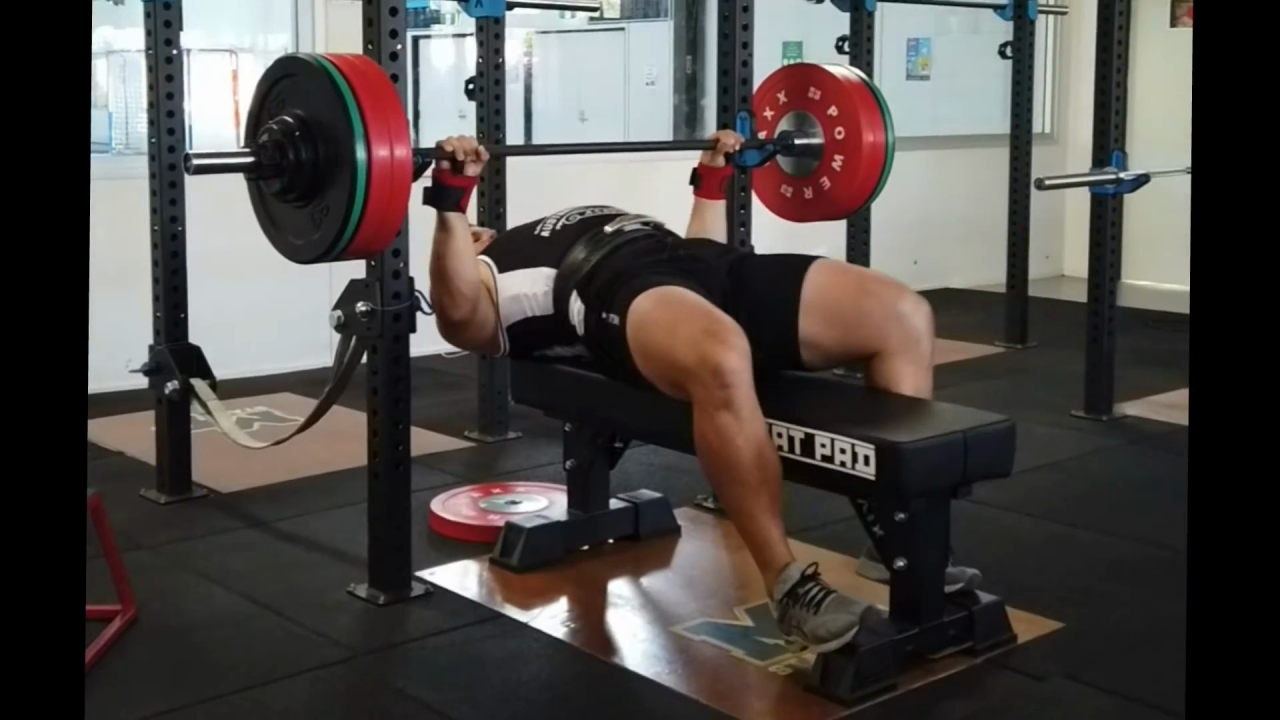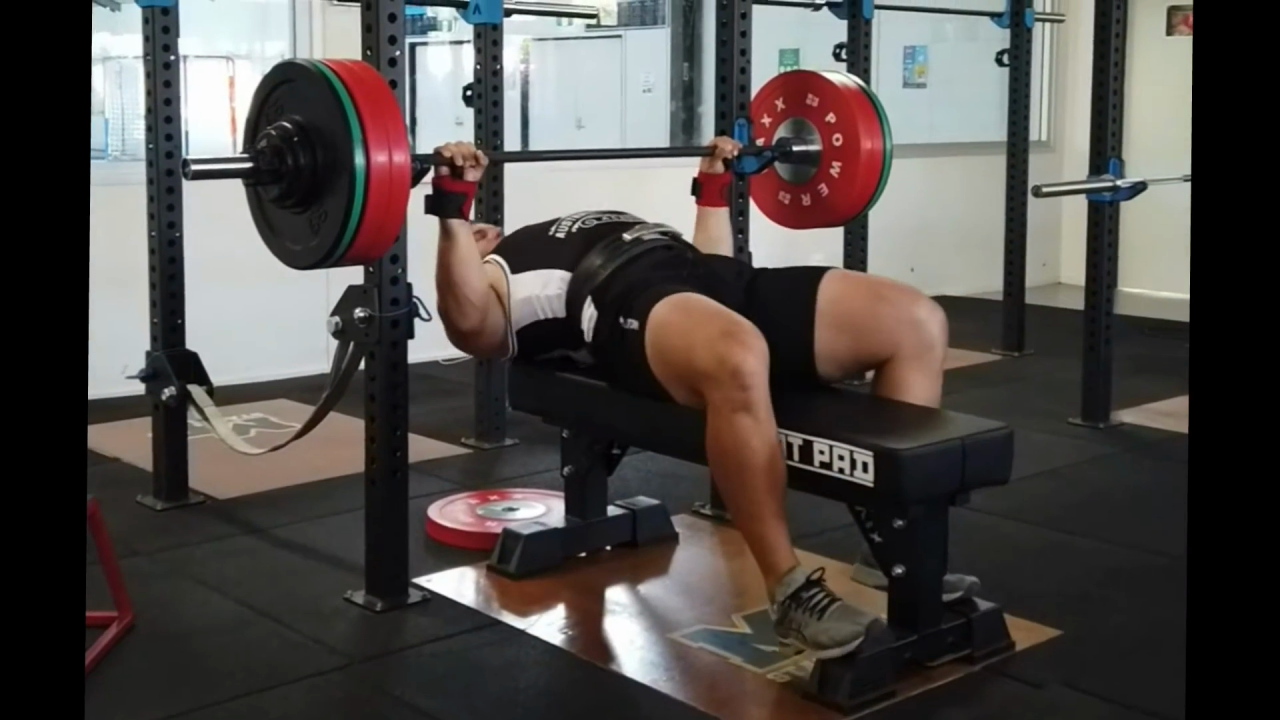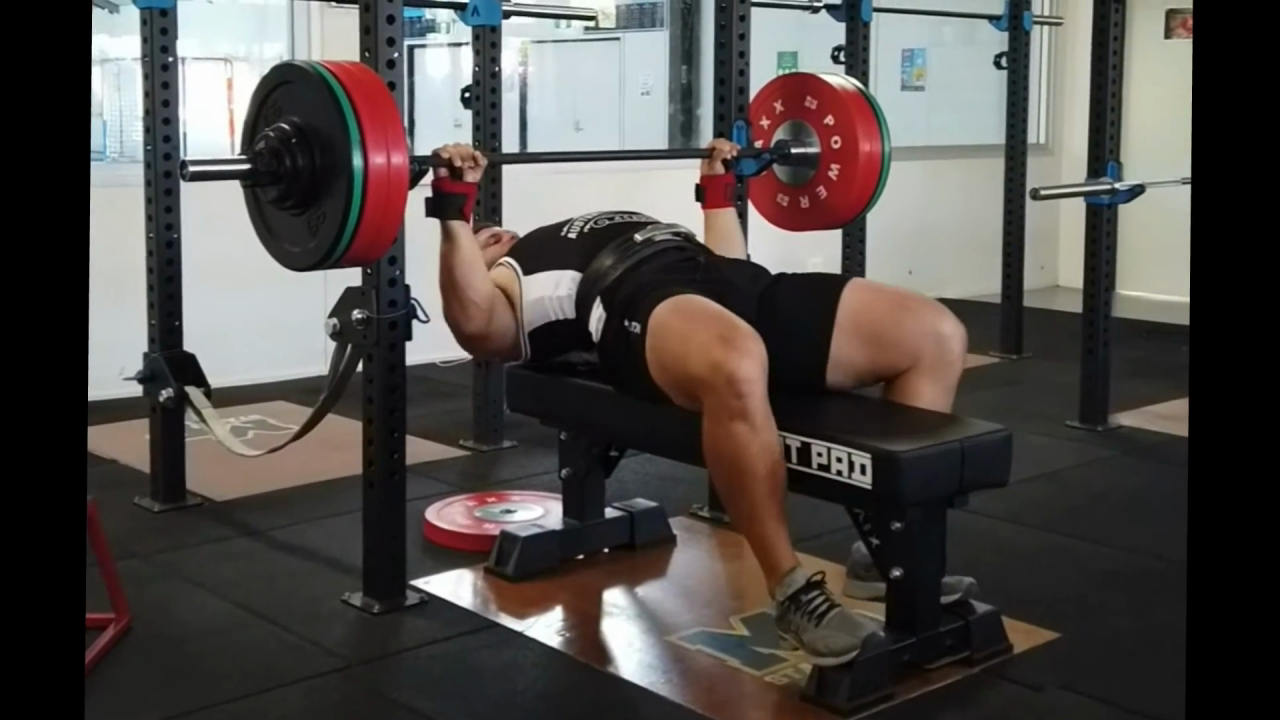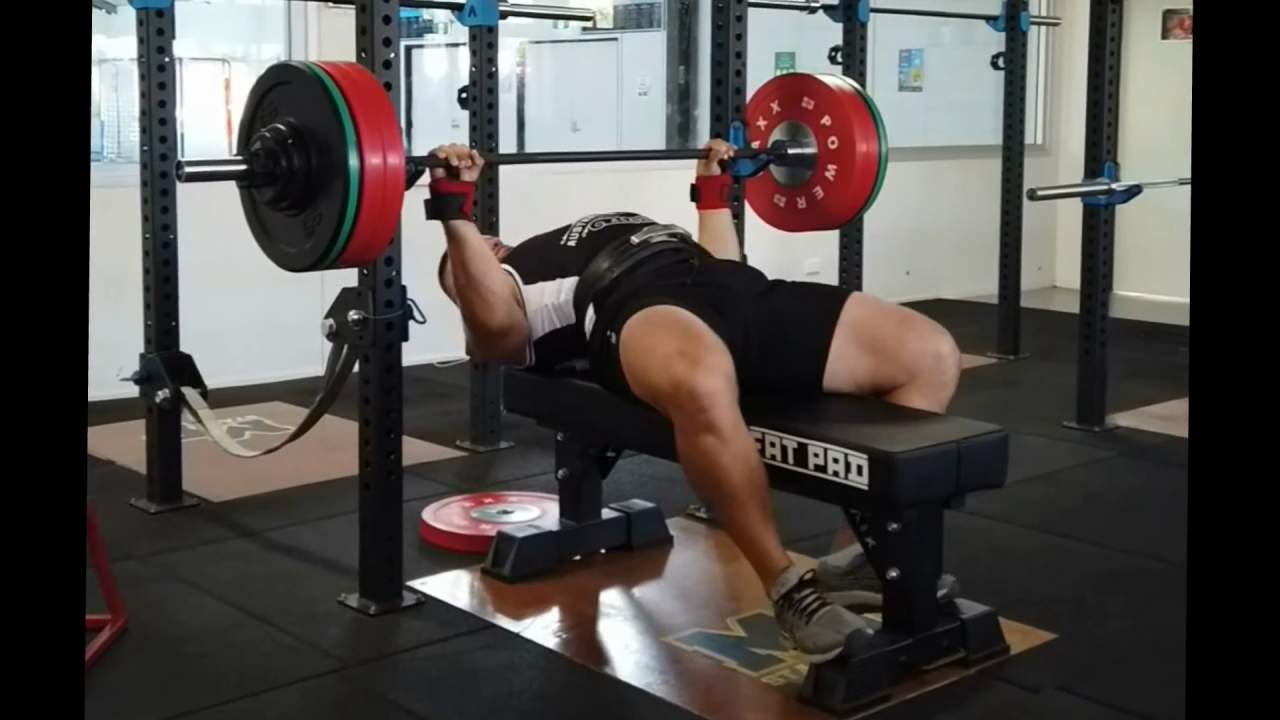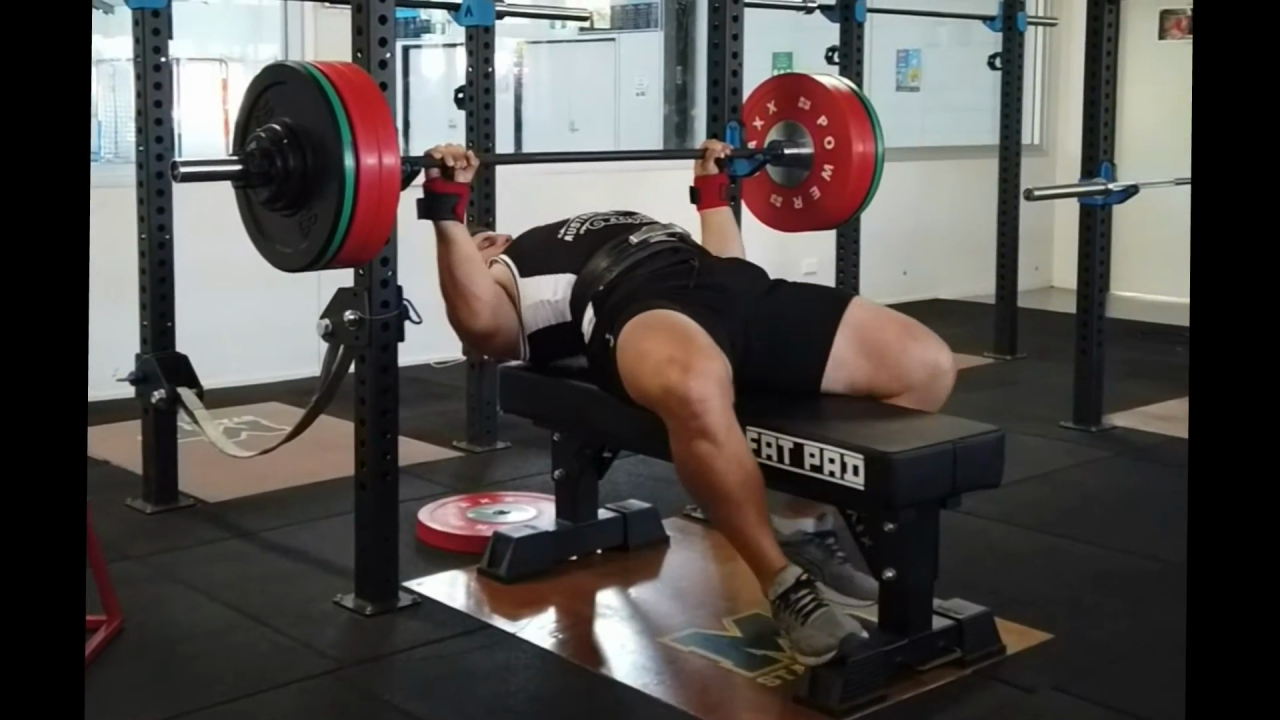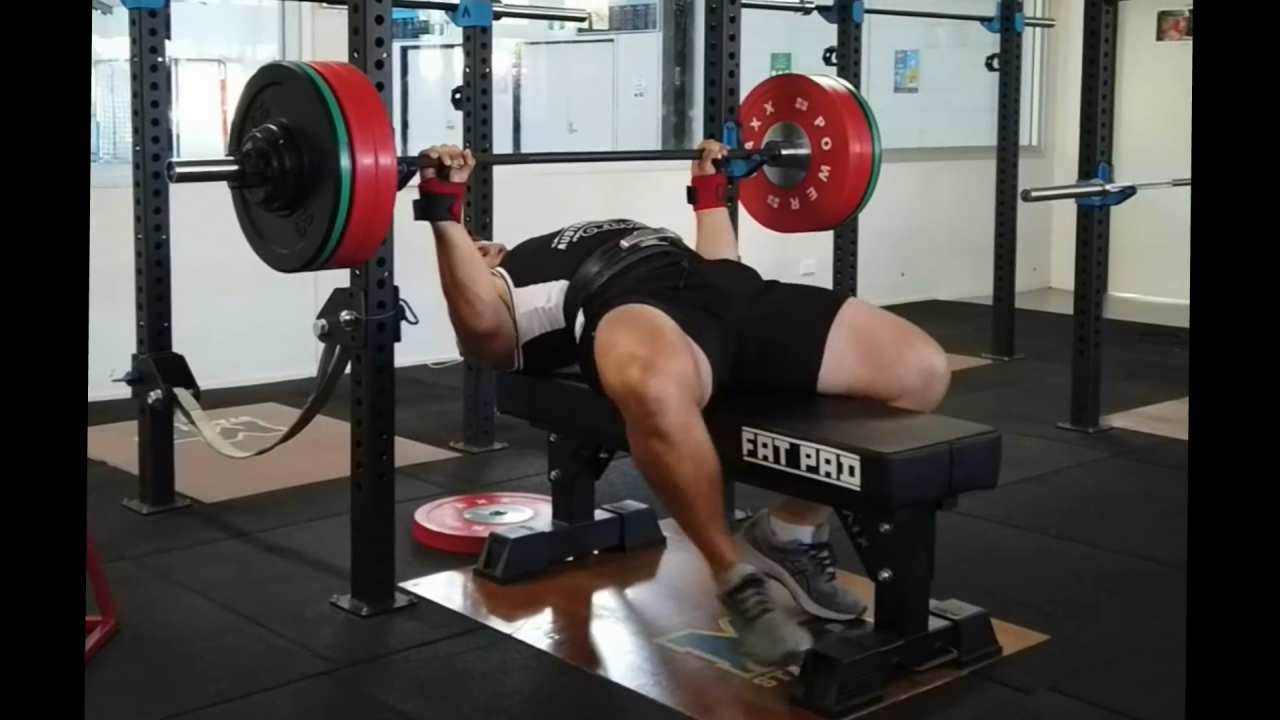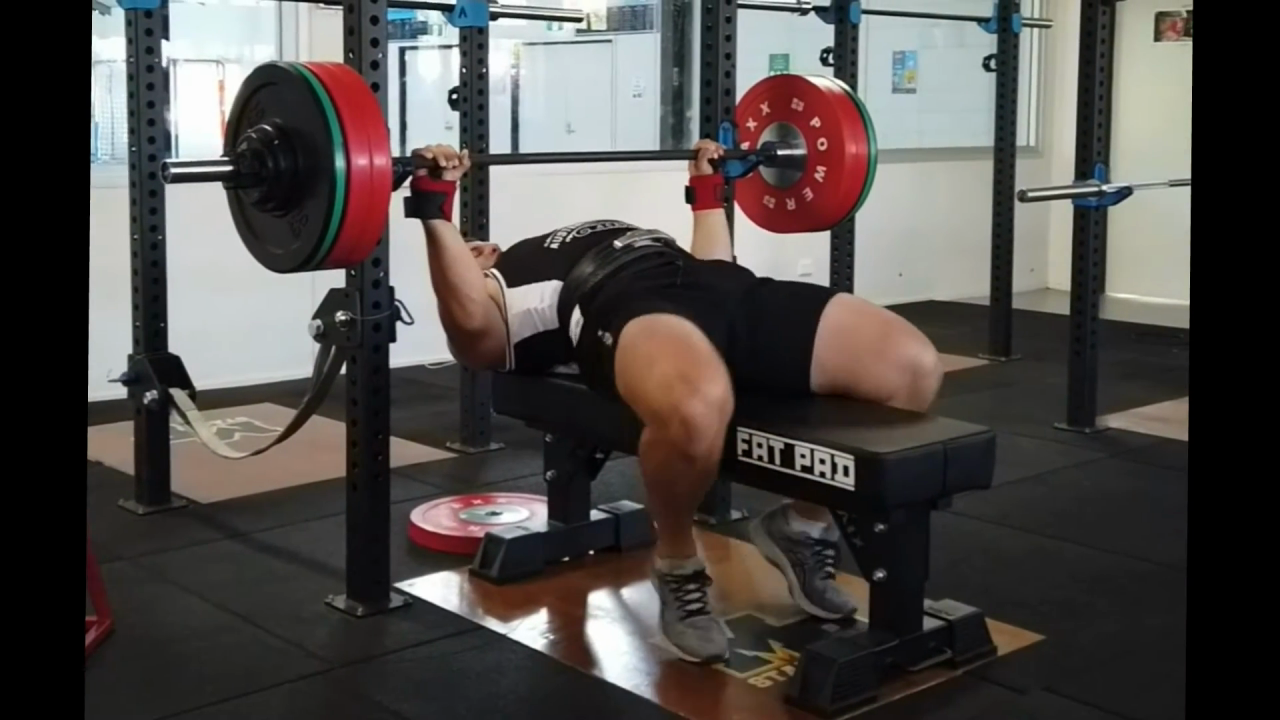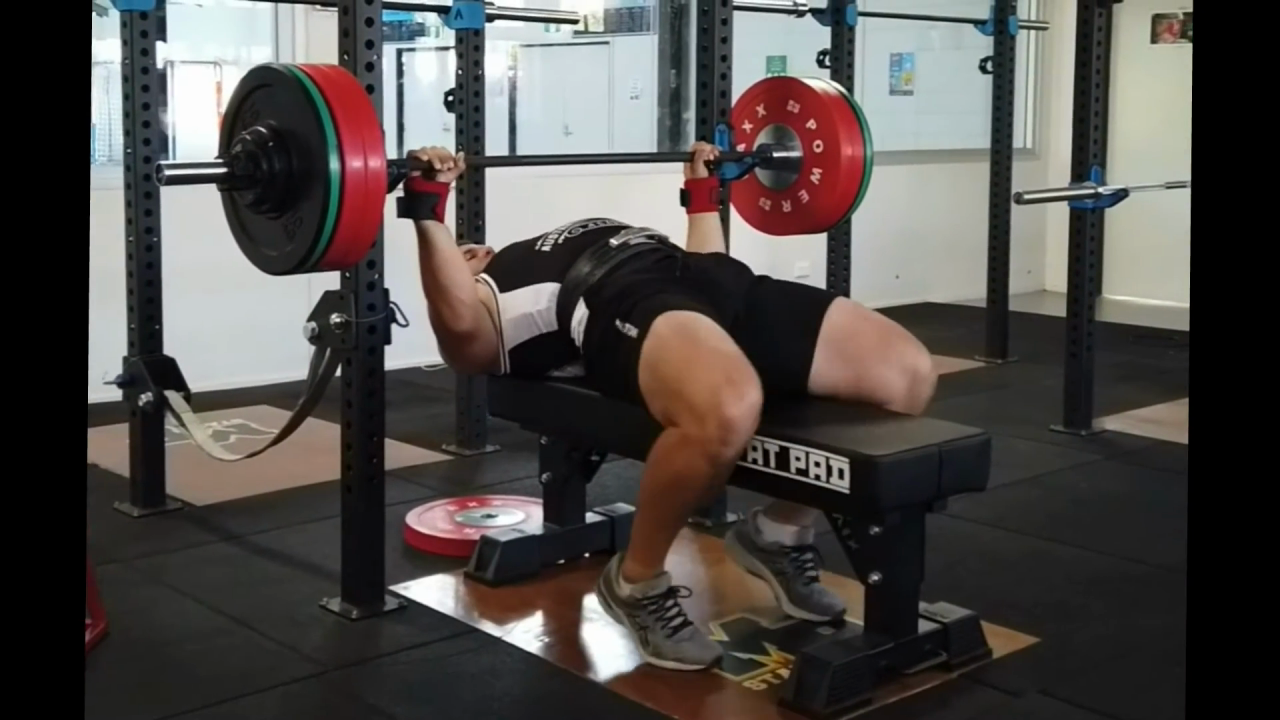
dt=0.3s
person 1, frame 1
left shoulder: (558, 243)
right shoulder: (485, 286)
left elbow: (699, 251)
right elbow: (458, 311)
left wrist: (712, 179)
right wrist: (449, 202)
left knee: (903, 315)
right knee: (721, 363)
right ankle: (789, 586)
person 1, frame 2
left shoulder: (589, 243)
right shoulder: (492, 286)
left elbow: (711, 265)
right elbow: (468, 321)
left wrist: (713, 186)
right wrist: (449, 208)
left hip: (722, 285)
right hip: (631, 304)
left knee: (917, 321)
right knee: (739, 363)
right ankle: (792, 591)
person 1, frame 3
right shoulder: (506, 284)
left elbow: (725, 265)
right elbow: (474, 324)
left wrist: (717, 187)
right wrist: (452, 211)
left hip: (737, 286)
left knee: (936, 334)
right knee: (737, 368)
right ankle: (793, 592)
person 1, frame 4
right shoulder: (506, 286)
left elbow: (722, 267)
right elbow: (492, 317)
left wrist: (712, 190)
right wrist: (453, 211)
left hip: (737, 293)
left knee: (930, 354)
right knee: (701, 385)
left ankle: (862, 557)
right ankle: (789, 586)
person 1, frame 5
right shoulder: (501, 281)
left elbow: (724, 263)
right elbow: (476, 319)
left wrist: (712, 188)
right wrist: (446, 211)
left knee: (926, 365)
right knee: (696, 390)
left ankle: (803, 522)
right ankle: (788, 586)
person 1, frame 6
right shoulder: (499, 291)
left elbow: (717, 268)
right elbow: (479, 319)
left wrist: (710, 188)
right wrist: (443, 211)
left knee: (921, 369)
right knee: (655, 384)
left ankle: (793, 531)
right ankle: (736, 577)
person 1, frame 7
right shoulder: (491, 298)
left elbow: (711, 270)
right elbow: (468, 318)
left wrist: (707, 190)
right wrist: (434, 211)
left knee: (911, 365)
right knee: (695, 407)
left ankle: (806, 527)
right ankle: (678, 565)
person 1, frame 8
right shoulder: (483, 306)
left elbow: (705, 268)
right elbow: (457, 321)
left wrist: (702, 190)
right wrist: (427, 210)
left knee: (906, 372)
right knee: (727, 409)
left ankle: (780, 531)
right ankle: (636, 581)
